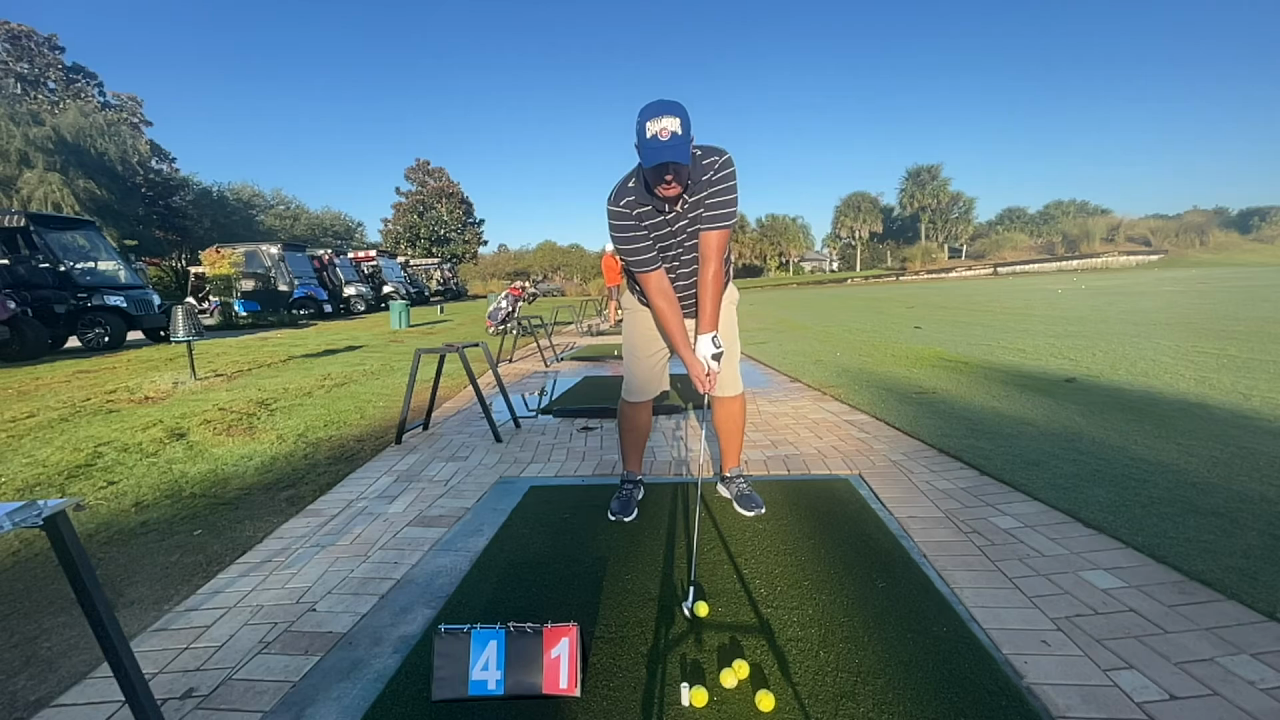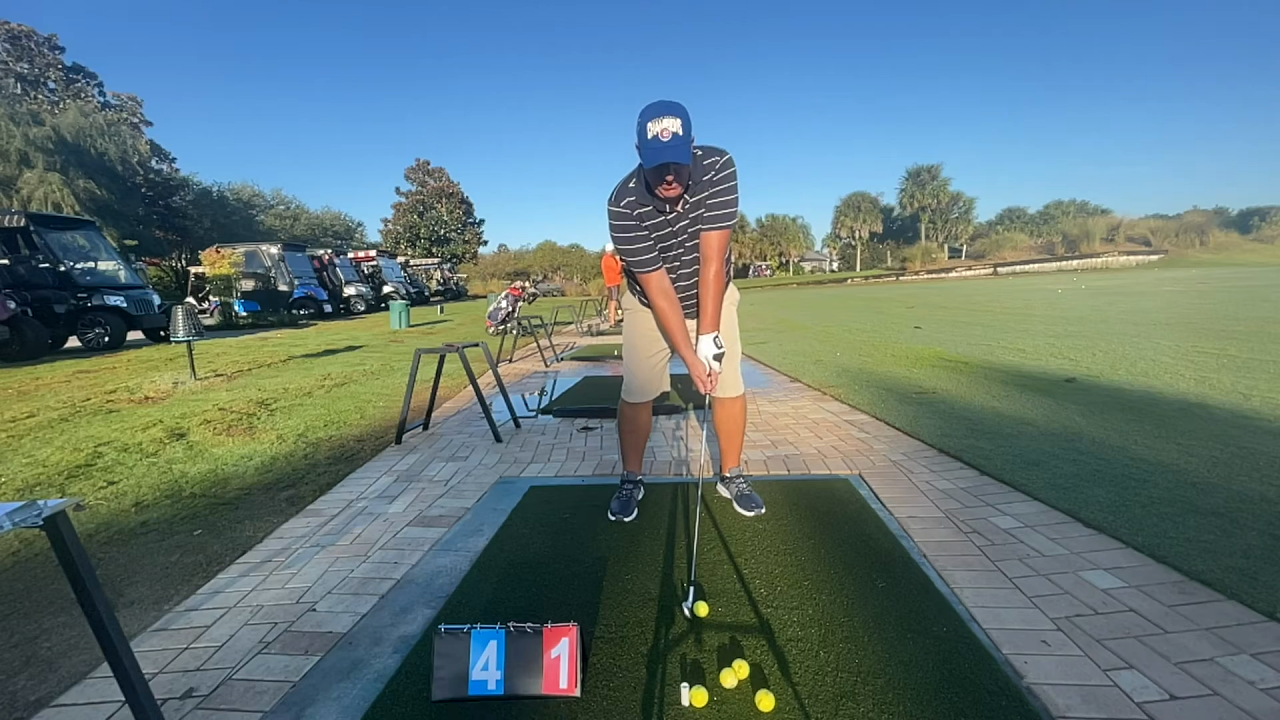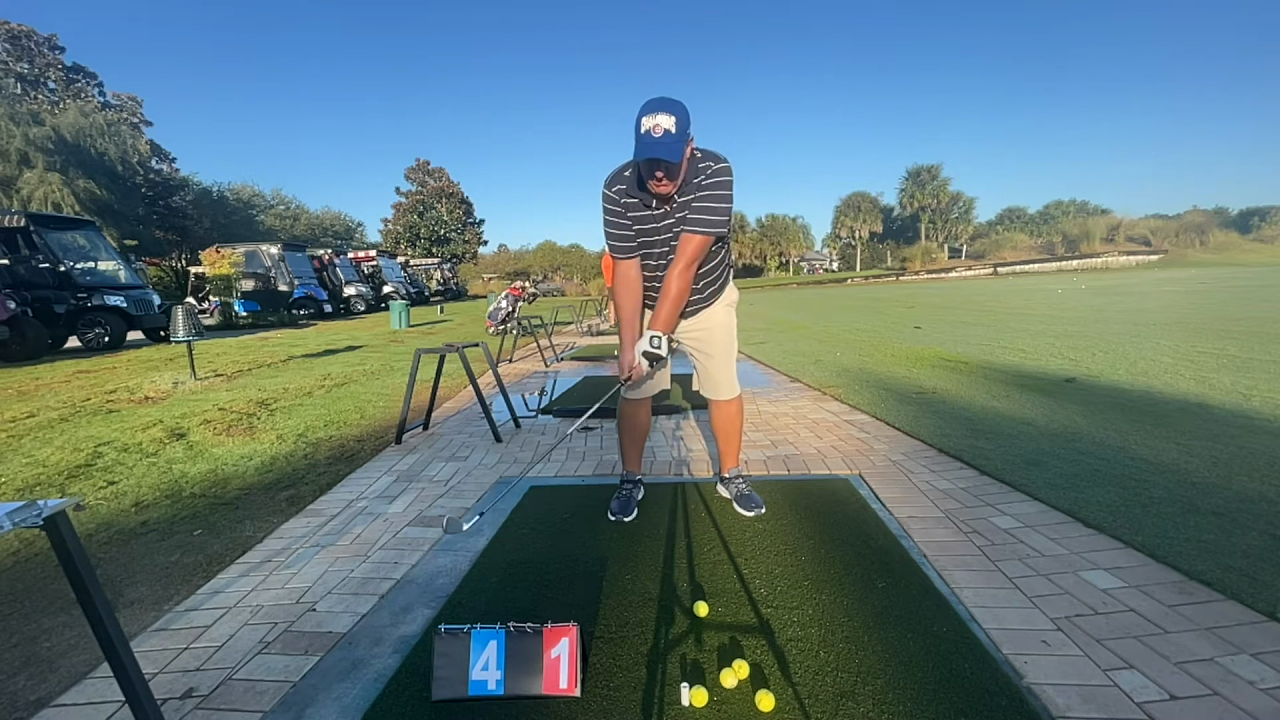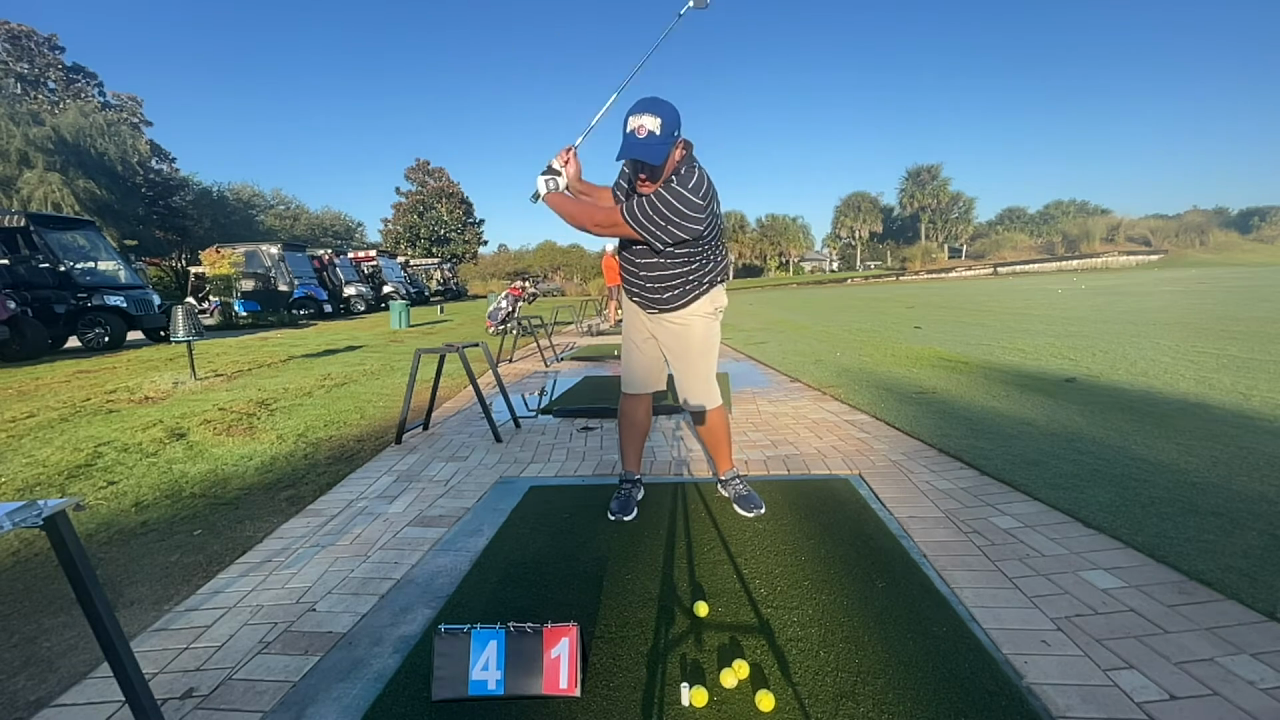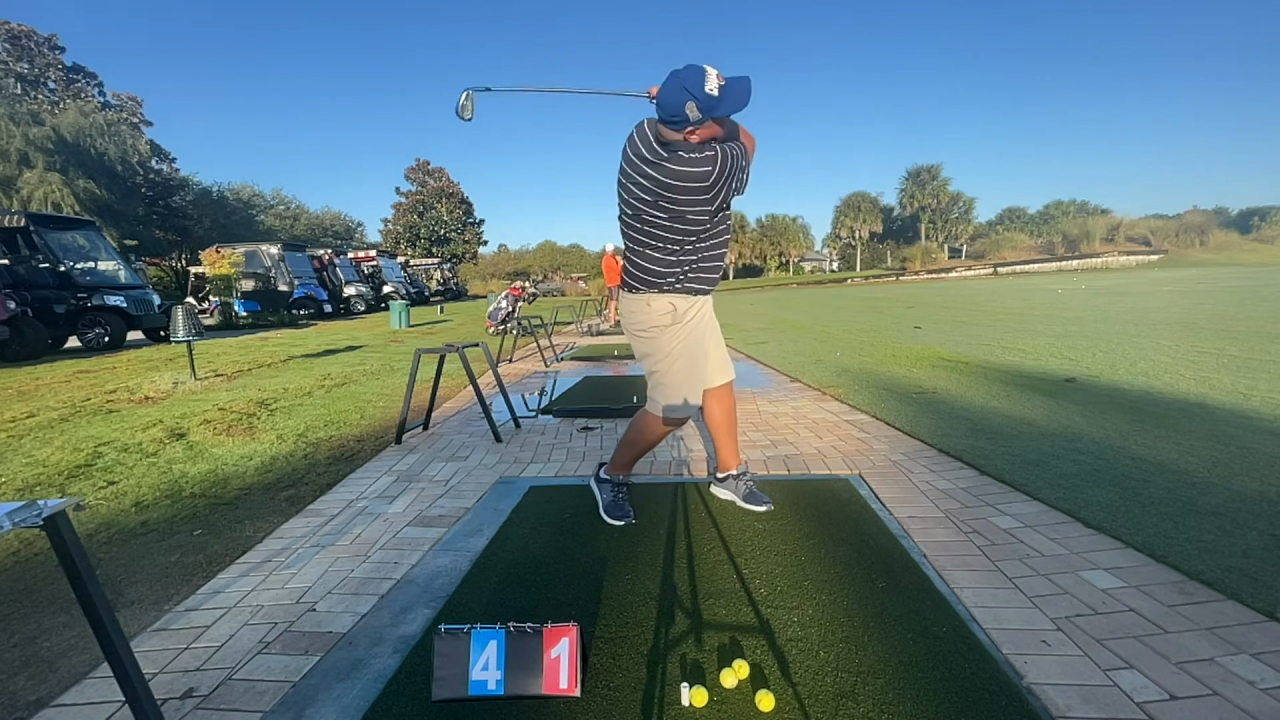
dt=1s
person 1, frame 1
left shoulder: (717, 167)
right shoulder: (623, 204)
left elbow: (712, 259)
right elbow: (657, 285)
left wrist: (707, 337)
right wrist: (688, 357)
left hip: (711, 296)
right hip: (650, 304)
left knee: (728, 386)
right knee: (636, 391)
left ankle: (731, 474)
right ankle: (631, 480)
person 1, frame 2
left shoulder: (718, 167)
right shoulder: (623, 204)
left elbow: (713, 260)
right elbow: (657, 285)
left wrist: (709, 337)
right wrist: (689, 358)
left hip: (712, 298)
right hip: (650, 305)
left knee: (729, 386)
right knee: (636, 392)
left ankle: (731, 475)
right ankle: (631, 480)
person 1, frame 3
left shoulder: (715, 174)
right shoulder: (617, 189)
left elbow: (684, 264)
right elbow: (626, 270)
left wrist: (657, 337)
right wrist: (628, 344)
left hip: (709, 300)
right hip: (645, 303)
left knee: (724, 389)
right knee: (634, 389)
left ankle: (730, 475)
right ankle: (631, 480)
person 1, frame 4
left shoulder: (686, 197)
right shoulder: (639, 166)
left elbow: (603, 223)
right elbow: (616, 202)
left wrist: (552, 191)
right wrist: (574, 184)
left hip: (691, 307)
right hip: (639, 302)
left knee: (701, 399)
right knee: (634, 391)
left ankle: (728, 476)
right ankle: (630, 480)
person 1, frame 5
left shoulder: (644, 133)
right shoulder: (707, 171)
right elbow: (745, 143)
left hip: (683, 297)
right hip: (664, 306)
left knee: (718, 382)
right knee: (674, 406)
left ankle: (729, 473)
right ankle: (611, 476)
